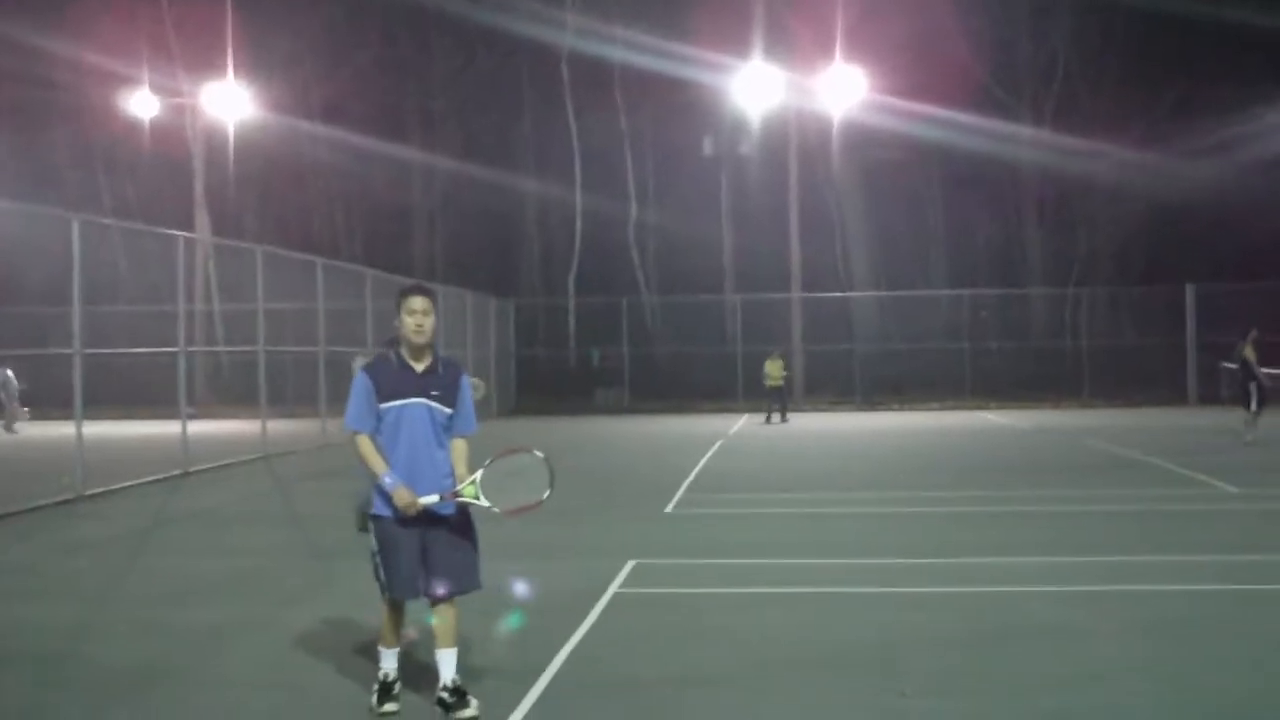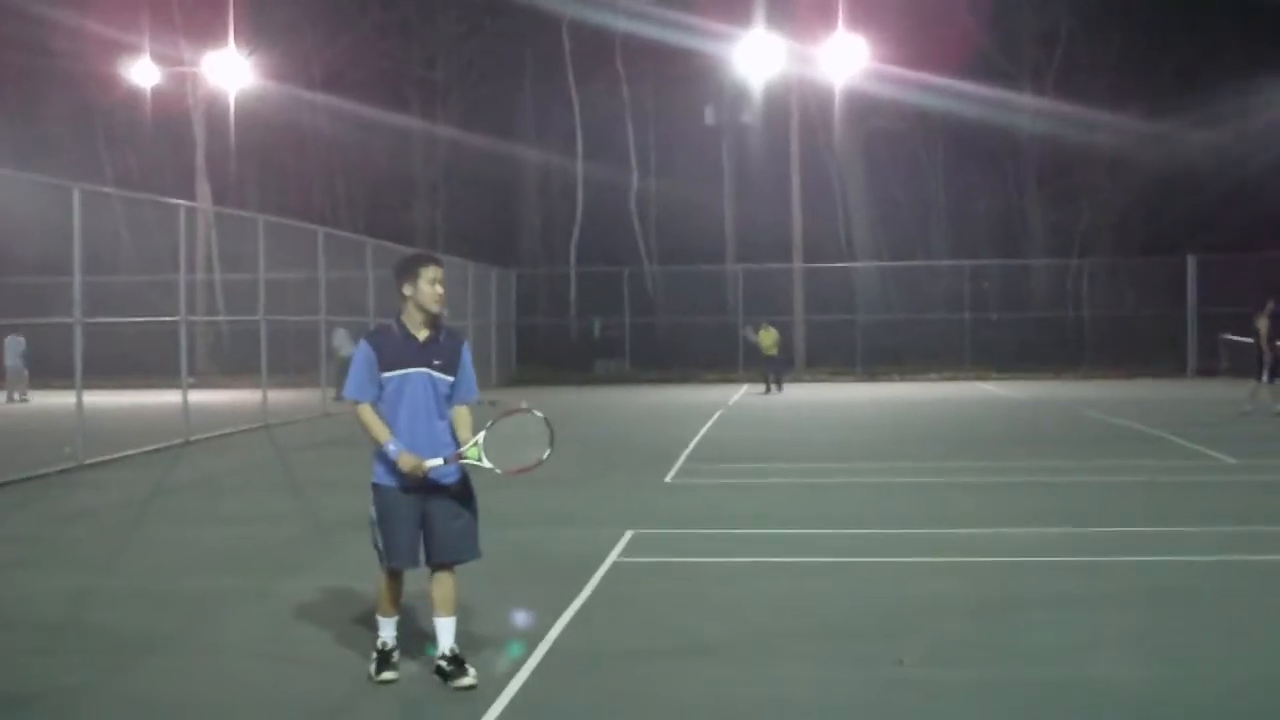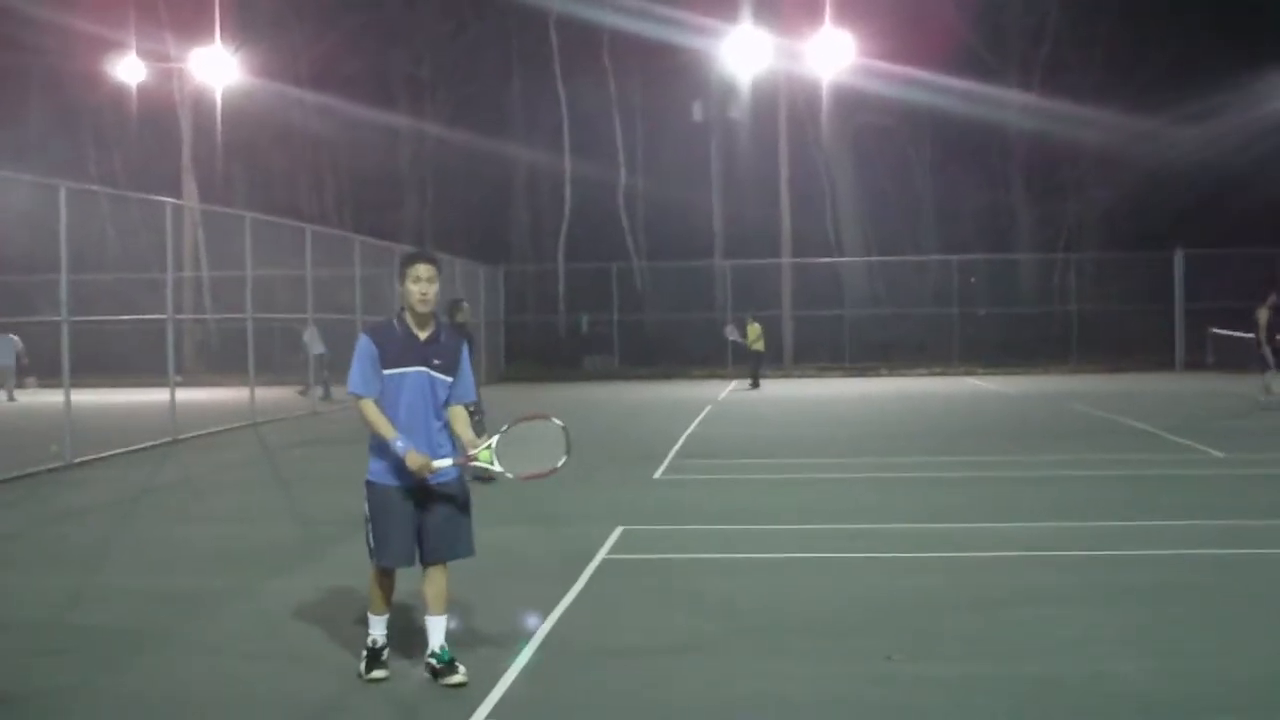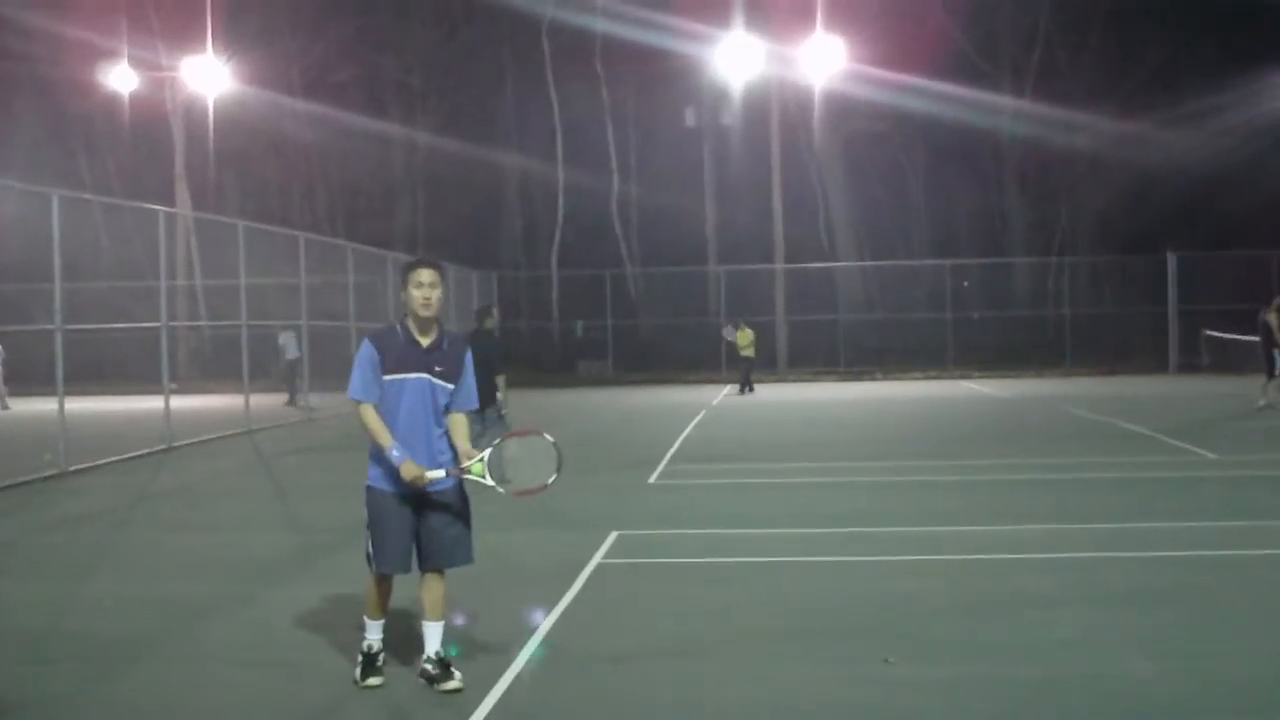
dt=0.4s
person 1, frame 1
left shoulder: (453, 376)
right shoulder: (373, 374)
left elbow: (458, 436)
right elbow: (361, 436)
left wrist: (462, 477)
right wrist: (393, 485)
left hip: (446, 506)
right hip: (394, 507)
left knee: (446, 593)
right knee: (395, 596)
left ankle: (448, 683)
right ankle: (387, 675)
person 1, frame 2
left shoulder: (455, 344)
right shoulder: (376, 343)
left elbow: (460, 404)
right elbow: (363, 405)
left wrist: (468, 441)
right wrist: (397, 451)
left hip: (447, 474)
right hip: (395, 475)
left knee: (445, 562)
right knee: (393, 563)
left ankle: (447, 651)
right ankle: (386, 643)
person 1, frame 3
left shoulder: (454, 344)
right shoulder: (375, 339)
left elbow: (455, 404)
right elbow: (365, 402)
left wrist: (469, 439)
right wrist: (403, 448)
left hip: (442, 474)
right hip: (389, 473)
left knee: (437, 559)
right knee: (385, 562)
left ankle: (437, 649)
right ankle: (376, 641)
person 1, frame 4
left shoulder: (458, 350)
right shoulder: (378, 345)
left elbow: (457, 412)
right elbow: (366, 408)
left wrist: (464, 449)
right wrist: (399, 458)
left hip: (442, 480)
right hip: (389, 480)
left knee: (436, 567)
right knee: (383, 569)
left ankle: (433, 656)
right ankle: (372, 646)
